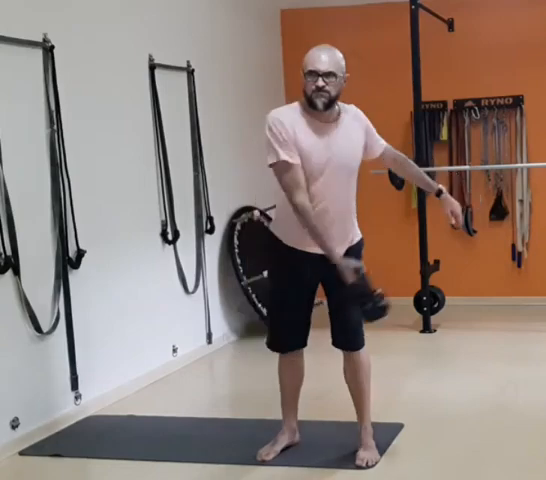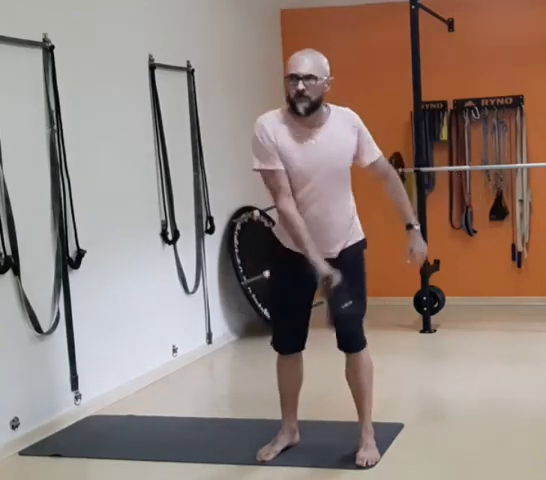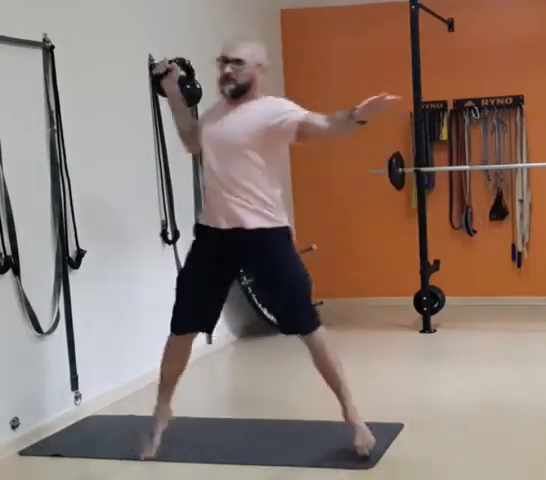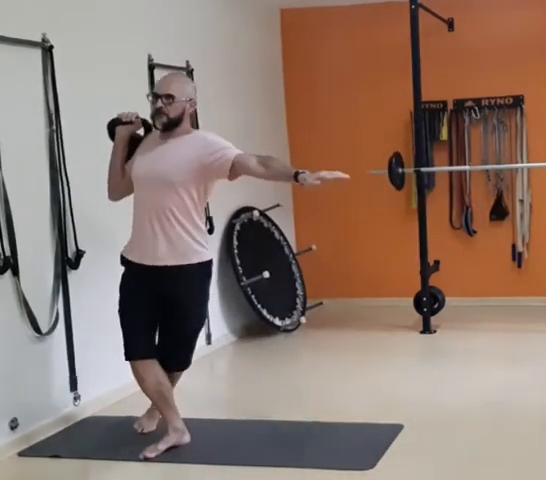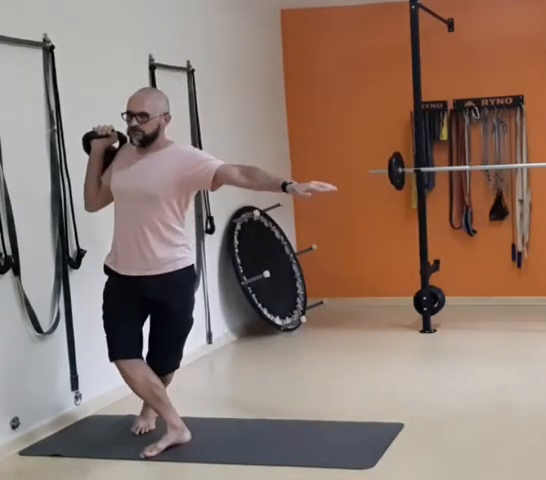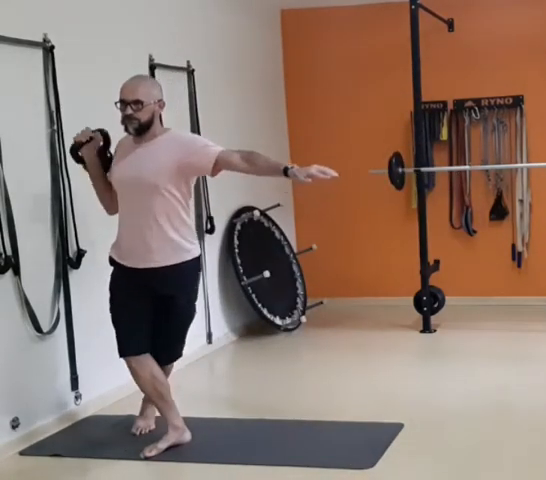
dt=0.7s
person 1, frame 1
left shoulder: (355, 120)
right shoulder: (281, 121)
left elbow: (392, 157)
right elbow: (297, 198)
left wrist: (440, 191)
right wrist: (332, 257)
left hip: (347, 246)
right hip: (294, 248)
left knee: (353, 342)
right knee: (287, 343)
left ankle: (366, 433)
right ankle: (289, 428)
person 1, frame 2
left shoulder: (349, 122)
right shoulder: (267, 127)
left elbow: (387, 174)
right elbow: (282, 201)
left wrist: (413, 228)
right wrist: (315, 262)
left hip: (346, 248)
right hip: (294, 252)
left knee: (353, 342)
right knee: (287, 344)
left ankle: (367, 434)
right ankle: (289, 428)
person 1, frame 3
left shoulder: (276, 110)
right shoulder: (219, 109)
left elbow: (320, 124)
right elbow: (194, 142)
left wrist: (356, 115)
right wrist: (174, 93)
left hip: (267, 234)
right hip: (214, 233)
left knee: (306, 326)
right knee: (181, 326)
left ankle: (351, 415)
right ankle: (161, 413)
person 1, frame 4
left shoulder: (205, 146)
right shoulder: (147, 145)
left elbow: (254, 164)
right elbow: (116, 191)
left wrist: (299, 175)
right wrist: (121, 141)
left hip: (187, 268)
right hip: (139, 266)
left knee: (175, 355)
right knee: (139, 354)
left ankle: (159, 407)
right ankle: (175, 428)
person 1, frame 5
left shoulder: (184, 158)
right shoulder: (123, 156)
left elbow: (239, 174)
right elbow: (92, 202)
left wrist: (289, 186)
right wrist: (96, 153)
left hip: (171, 275)
right hip: (123, 275)
left knee: (164, 360)
right knee: (125, 356)
left ankle: (151, 407)
right ankle: (174, 426)
person 1, frame 6
left shoulder: (183, 145)
right shoulder: (123, 148)
left elbow: (239, 159)
right elbow: (112, 204)
left wrist: (290, 170)
right wrist: (91, 158)
left hip: (176, 266)
right hip: (128, 268)
left knee: (165, 352)
right knee: (135, 352)
left ankle: (150, 406)
right ankle: (176, 427)
